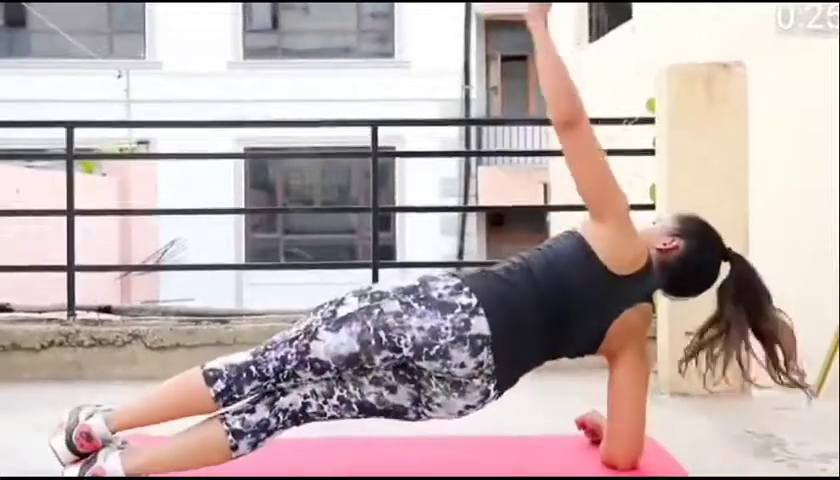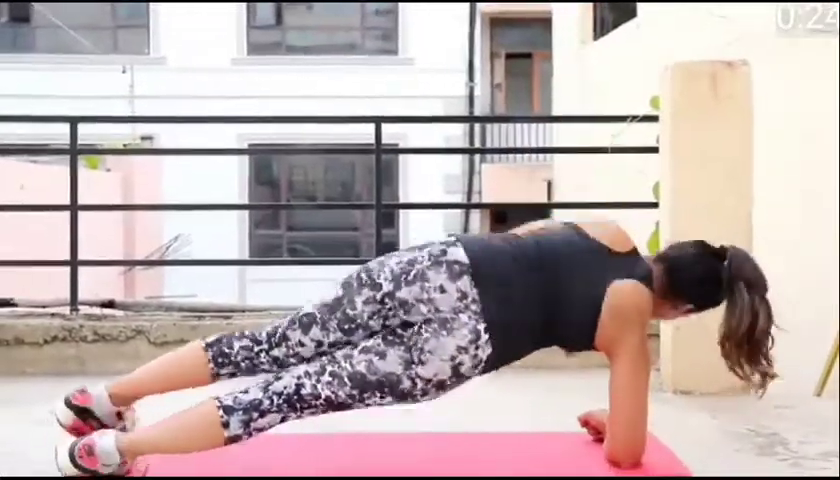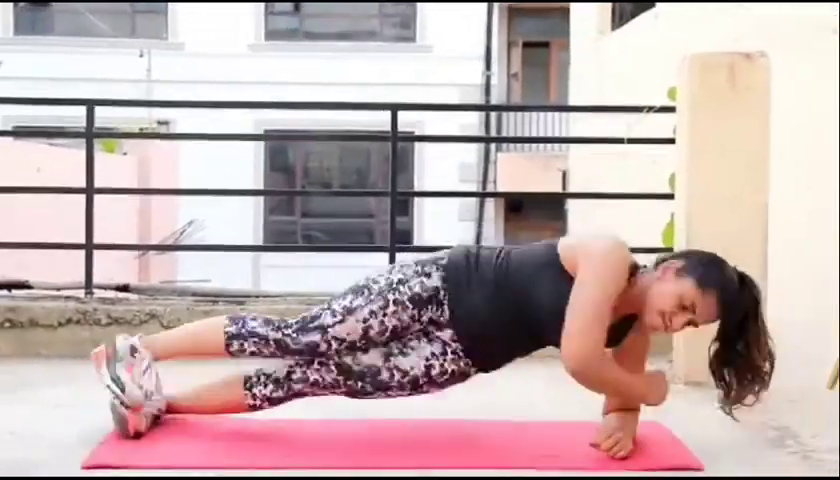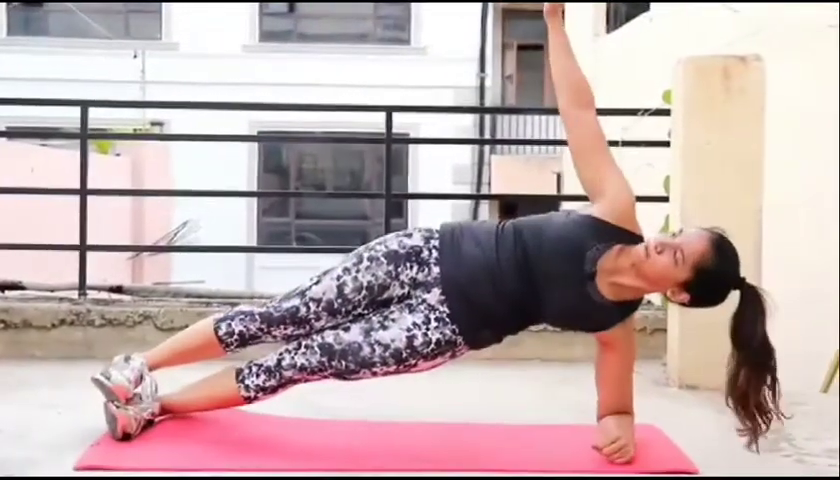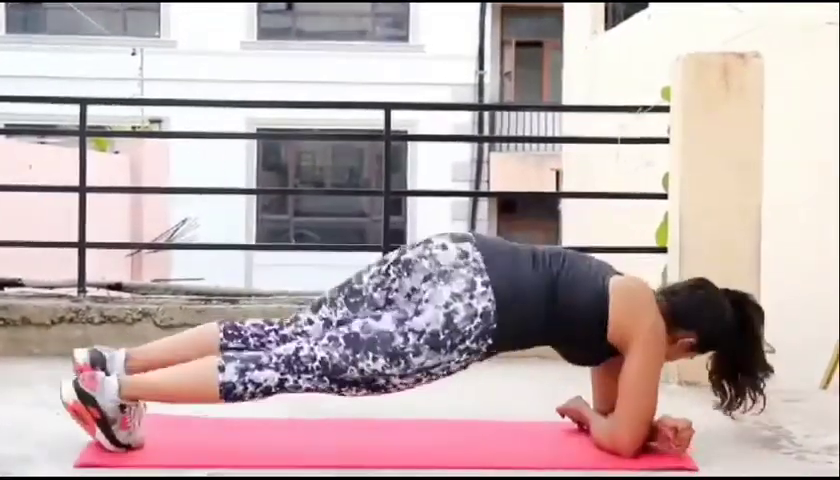
dt=1s
person 1, frame 1
left shoulder: (620, 235)
right shoulder: (633, 331)
left elbow: (567, 121)
left hip: (435, 313)
right hip: (464, 380)
left knee: (261, 371)
right knee: (287, 408)
person 1, frame 2
left shoulder: (606, 234)
right shoulder: (633, 323)
left hip: (431, 264)
right hip: (452, 340)
left knee: (270, 346)
right knee: (293, 393)
left ankle: (103, 397)
person 1, frame 3
left shoulder: (636, 329)
right shoulder: (614, 264)
left elbow: (617, 402)
right elbow: (579, 359)
left wrist: (623, 422)
right wrist: (643, 392)
left hip: (465, 354)
right hip: (439, 287)
left knee: (324, 379)
right knee: (301, 339)
left ankle: (158, 400)
right ankle: (140, 350)
person 1, frame 4
left shoulder: (617, 324)
right shoulder: (618, 212)
left elbow: (614, 409)
right elbow: (579, 110)
left wrist: (619, 427)
left hip: (448, 323)
right hip: (432, 254)
left knee: (308, 360)
right knee: (285, 317)
left ankle: (152, 406)
right ankle: (139, 371)
person 1, frame 5
left shoulder: (621, 298)
right shoulder: (647, 322)
left elbow: (613, 414)
right elbow: (619, 437)
left wrist: (652, 423)
right wrist: (587, 414)
left hip: (447, 253)
right hip: (461, 303)
left knee: (286, 336)
right knee: (299, 365)
left ankle: (117, 362)
right ankle: (113, 392)
